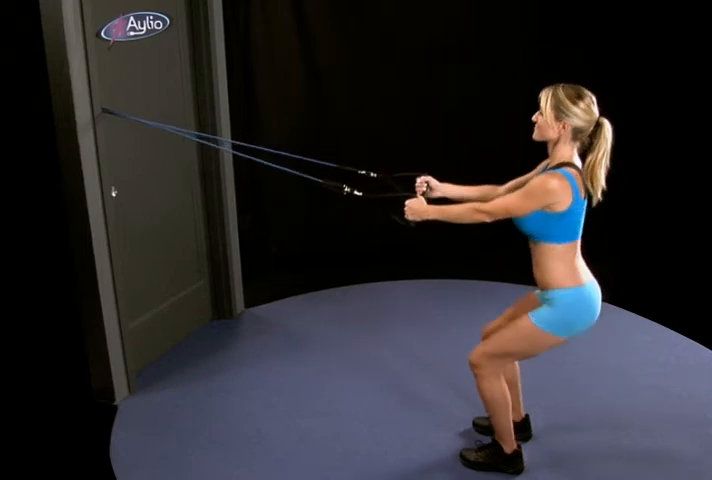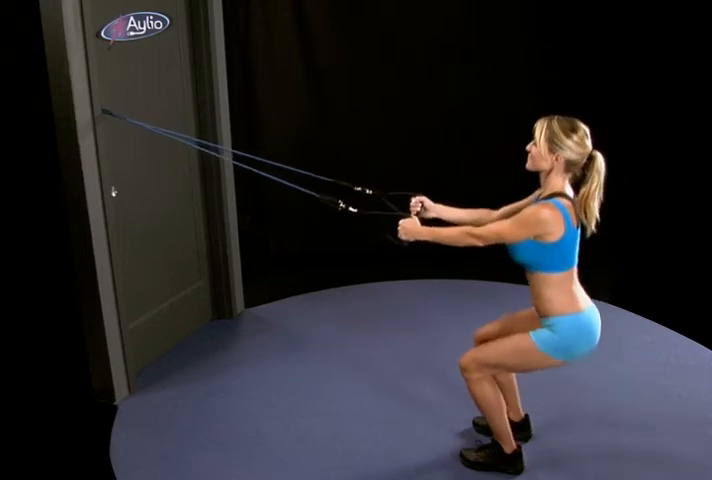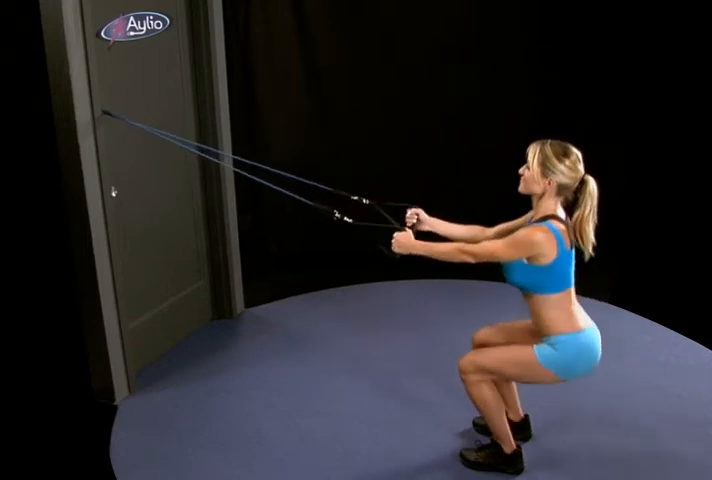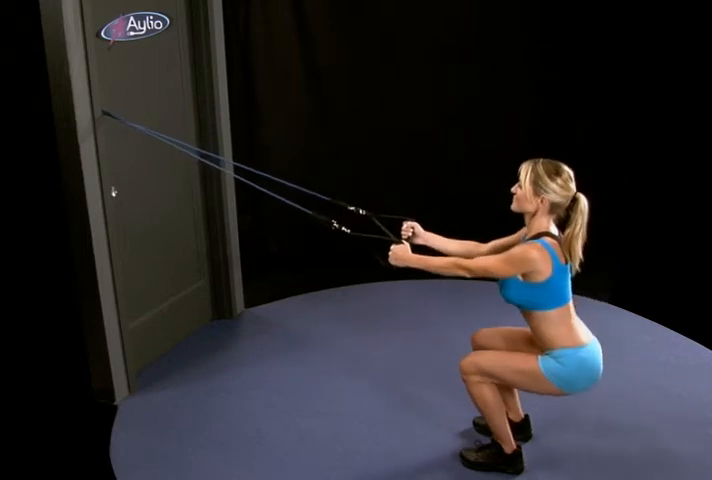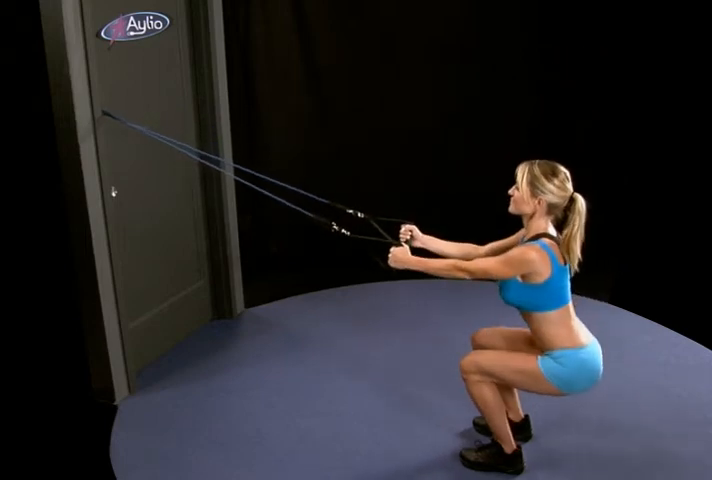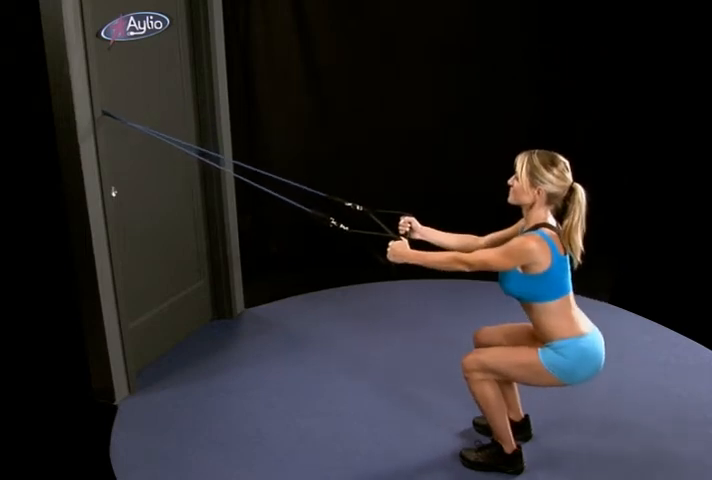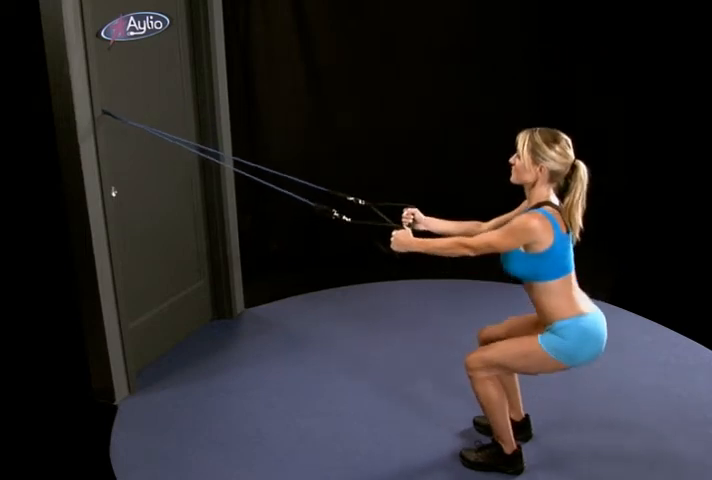
dt=0.2s
person 1, frame 1
left shoulder: (555, 184)
right shoulder: (558, 169)
left elbow: (486, 212)
right elbow: (499, 192)
left wrist: (428, 211)
right wrist: (443, 189)
left hip: (568, 304)
right hip: (565, 293)
left knee: (482, 360)
right knee: (494, 338)
left ankle: (507, 452)
right ankle: (517, 419)
person 1, frame 2
left shoulder: (547, 214)
right shoulder: (552, 197)
left elbow: (478, 237)
right elbow: (492, 217)
left wrist: (420, 233)
right wrist: (436, 210)
left hip: (568, 330)
right hip: (565, 317)
left knee: (472, 364)
right knee: (484, 339)
left ankle: (507, 452)
right ankle: (515, 420)
person 1, frame 3
left shoulder: (539, 237)
right shoulder: (545, 218)
left elbow: (471, 254)
right elbow: (486, 234)
left wrist: (414, 246)
right wrist: (431, 223)
left hip: (569, 350)
right hip: (566, 335)
left knee: (470, 366)
right knee: (482, 340)
left ankle: (507, 453)
right ankle: (516, 421)
person 1, frame 4
left shoulder: (534, 254)
right shoulder: (538, 234)
left elbow: (467, 268)
right elbow: (480, 250)
left wrist: (411, 259)
right wrist: (426, 238)
left hip: (572, 364)
right hip: (568, 349)
left knee: (472, 367)
right knee: (481, 341)
left ankle: (507, 452)
right ankle: (516, 421)
person 1, frame 5
left shoulder: (533, 255)
right shoulder: (536, 236)
left elbow: (466, 270)
right elbow: (478, 252)
left wrist: (410, 261)
right wrist: (423, 241)
left hip: (572, 364)
right hip: (568, 348)
left knee: (472, 366)
right knee: (482, 340)
left ankle: (507, 452)
right ankle: (515, 421)
person 1, frame 6
left shoulder: (533, 245)
right shoulder: (537, 227)
left elbow: (466, 263)
right elbow: (478, 243)
left wrist: (409, 256)
right wrist: (424, 233)
left hip: (573, 354)
right hip: (568, 338)
left knee: (474, 365)
right knee: (484, 339)
left ankle: (507, 452)
right ankle: (516, 421)
person 1, frame 7
left shoulder: (535, 224)
right shoulder: (540, 208)
left elbow: (471, 247)
right elbow: (482, 228)
left wrist: (412, 244)
right wrist: (428, 223)
left hip: (575, 334)
right hip: (571, 321)
left knee: (478, 364)
right knee: (489, 339)
left ankle: (507, 452)
right ankle: (516, 420)
